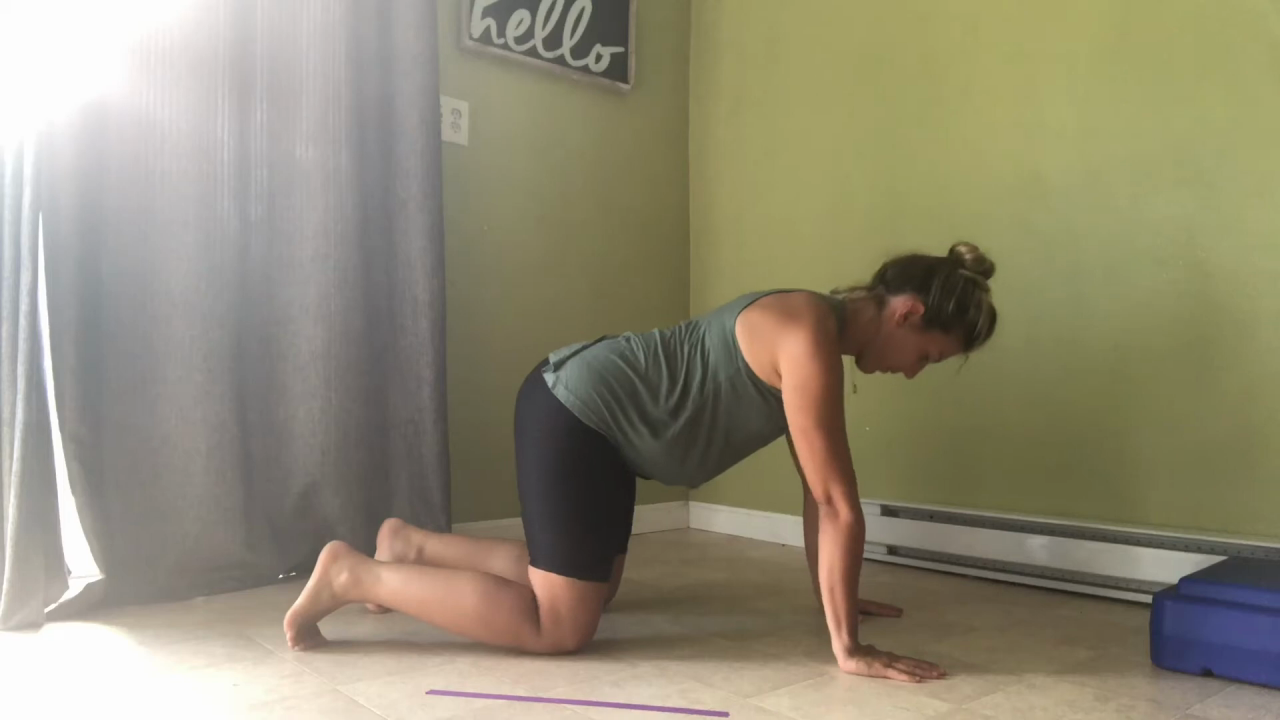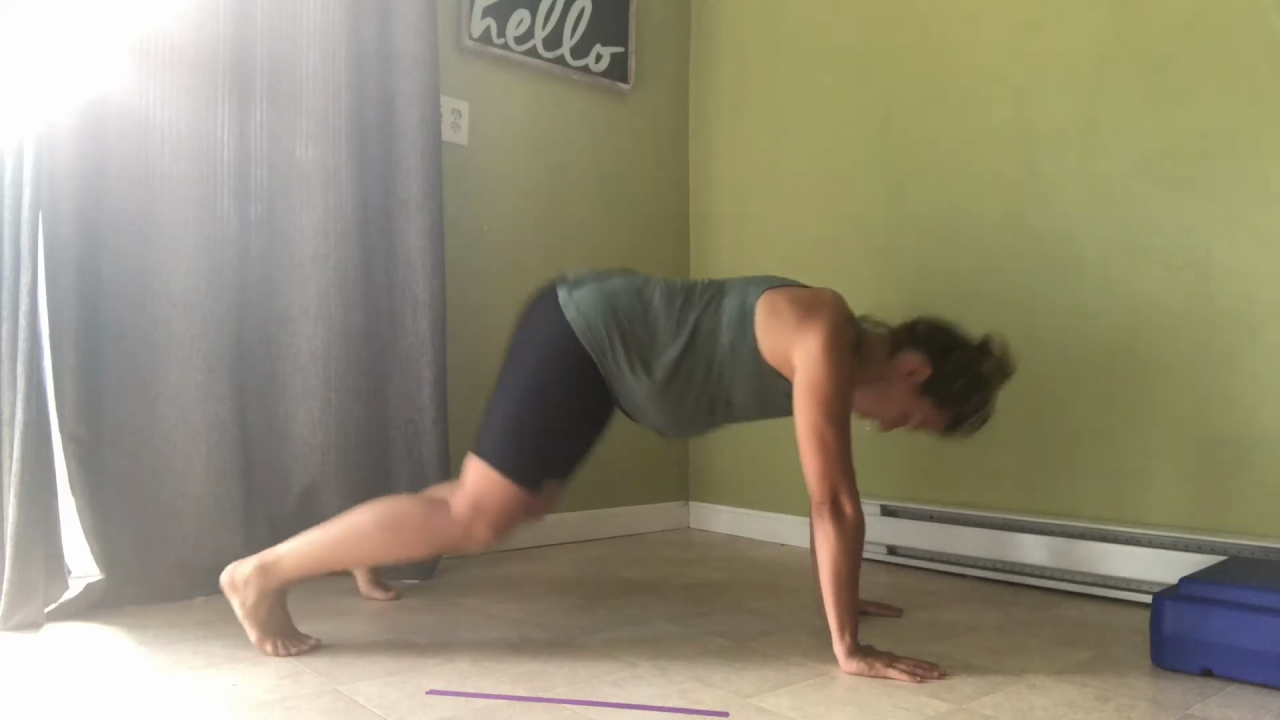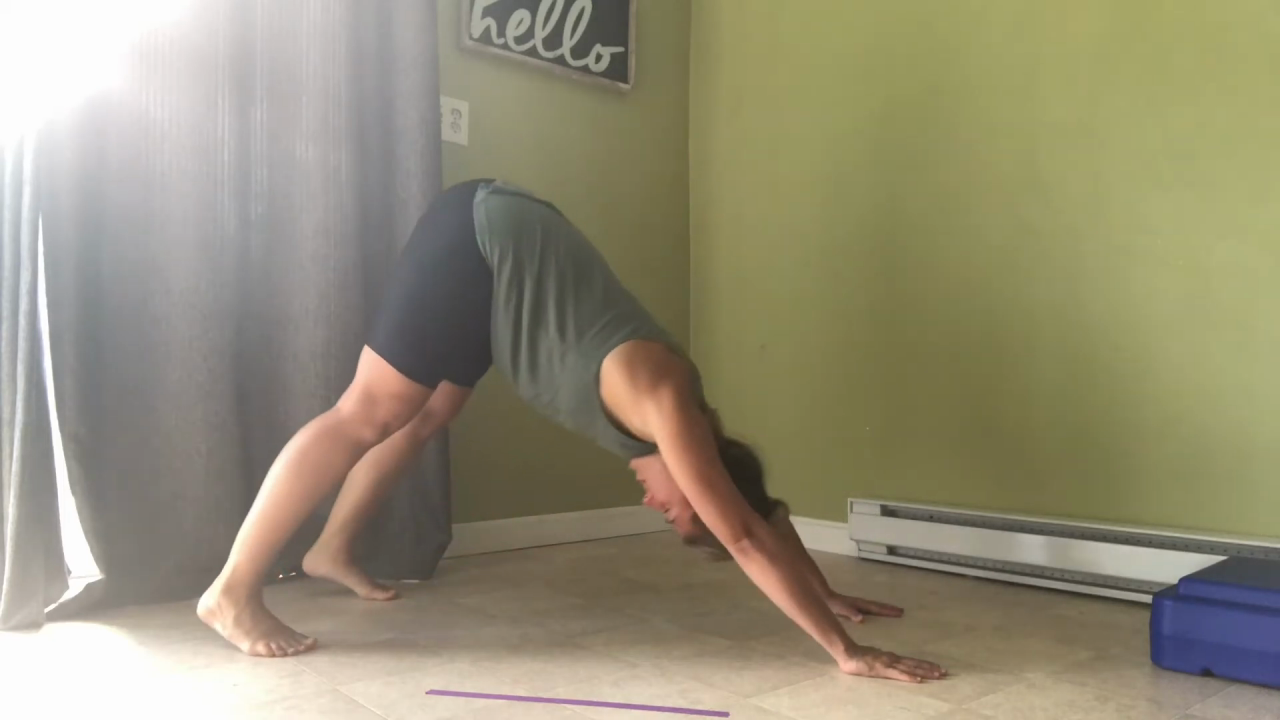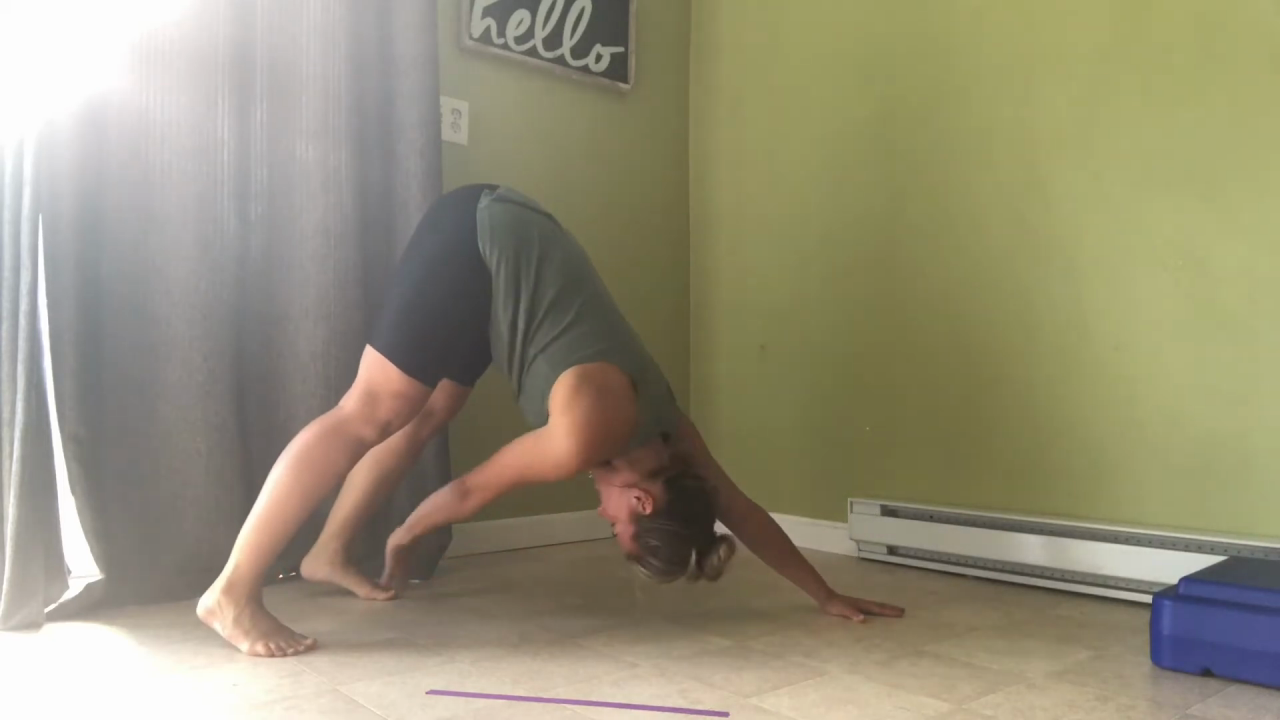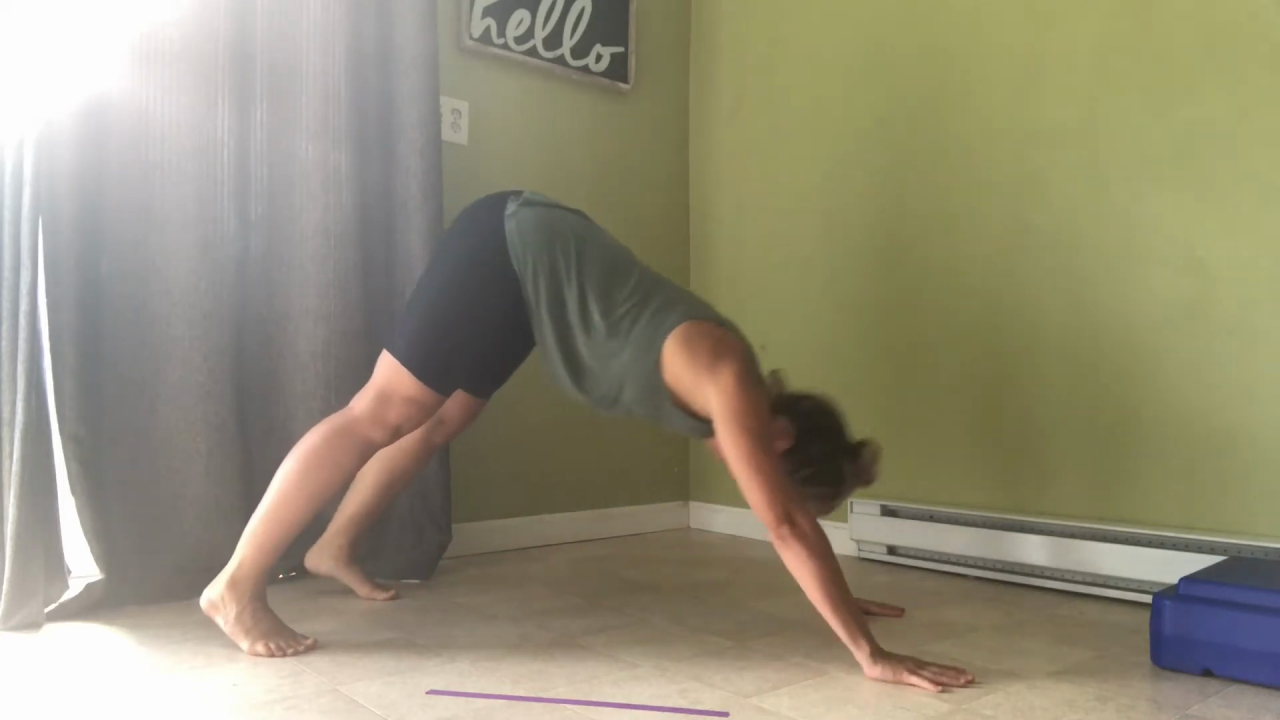
dt=1s
person 1, frame 1
left shoulder: (817, 332)
right shoulder: (811, 335)
left elbow: (817, 491)
right elbow: (836, 504)
left wrist: (831, 593)
right wrist: (848, 647)
left hip: (593, 418)
right hip: (575, 412)
left knee: (587, 584)
right knee: (558, 626)
left ankle: (410, 546)
right ankle: (352, 574)
person 1, frame 2
left shoulder: (836, 357)
right shoulder: (827, 340)
left elbow: (827, 501)
right elbow: (834, 507)
left wrist: (841, 599)
right wrist: (847, 646)
left hip: (595, 336)
right hip: (582, 330)
left knee: (517, 502)
right knee: (474, 517)
left ankle: (356, 547)
right ankle: (260, 576)
person 1, frame 3
left shoulder: (678, 413)
right shoulder: (659, 402)
left elbow: (759, 514)
right elbow: (744, 536)
left wrist: (828, 596)
right wrist: (843, 649)
left hip: (500, 246)
right hip: (478, 238)
left knee: (425, 414)
right knee: (367, 416)
left ankle: (332, 550)
right ankle: (232, 593)
person 1, frame 4
left shoulder: (666, 431)
right shoulder: (589, 434)
left elbow: (739, 508)
right elbow: (473, 491)
left wrist: (825, 595)
right wrist: (402, 538)
left hip: (500, 247)
right hip: (478, 238)
left knee: (426, 413)
right knee: (367, 415)
left ankle: (329, 553)
right ankle: (232, 592)
person 1, frame 5
left shoulder: (750, 398)
right shoulder: (729, 385)
left elbow: (791, 518)
right elbow: (786, 525)
left wrist: (840, 600)
right wrist: (869, 653)
left hip: (527, 263)
right hip: (508, 247)
left knee: (439, 417)
right knee: (381, 414)
left ankle: (335, 549)
right ankle: (236, 588)
